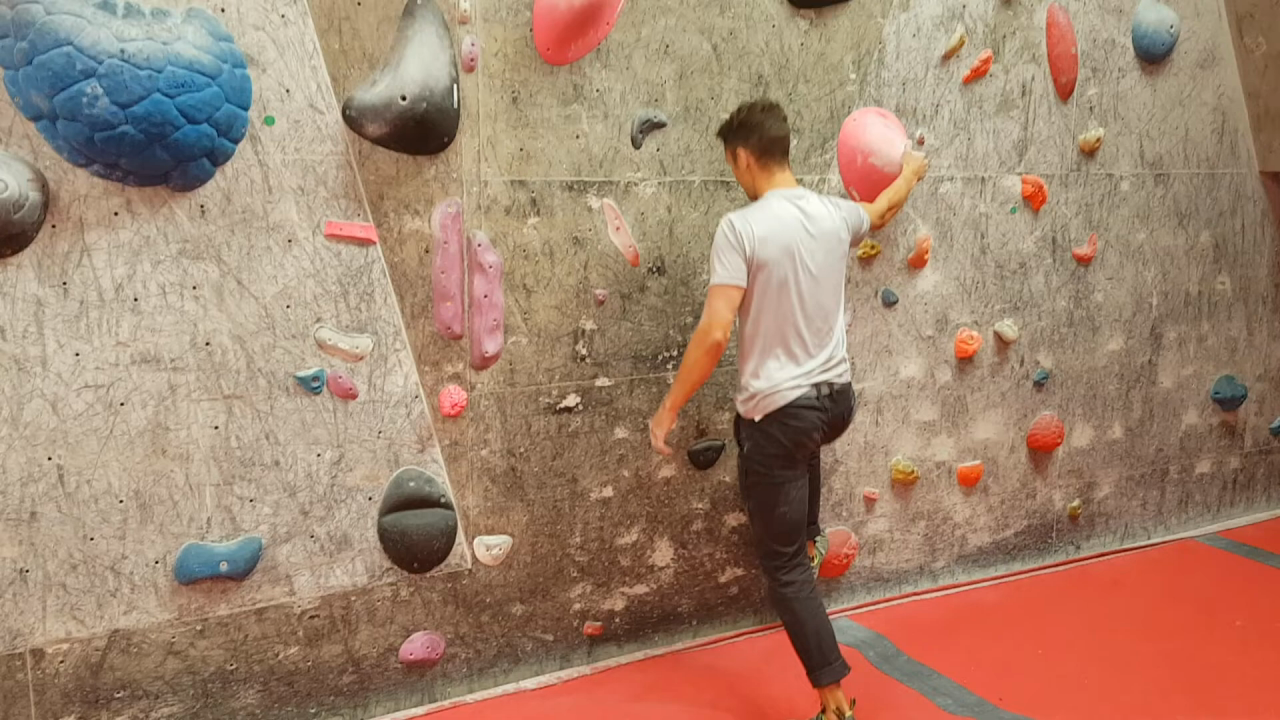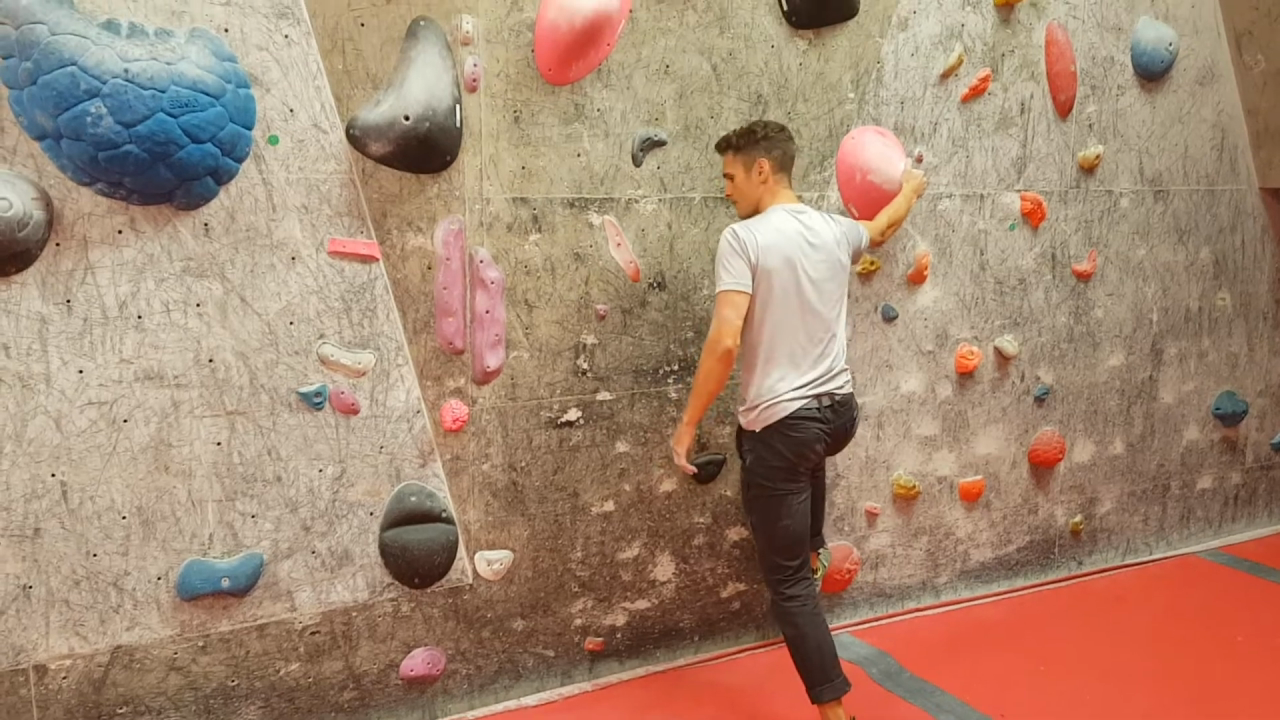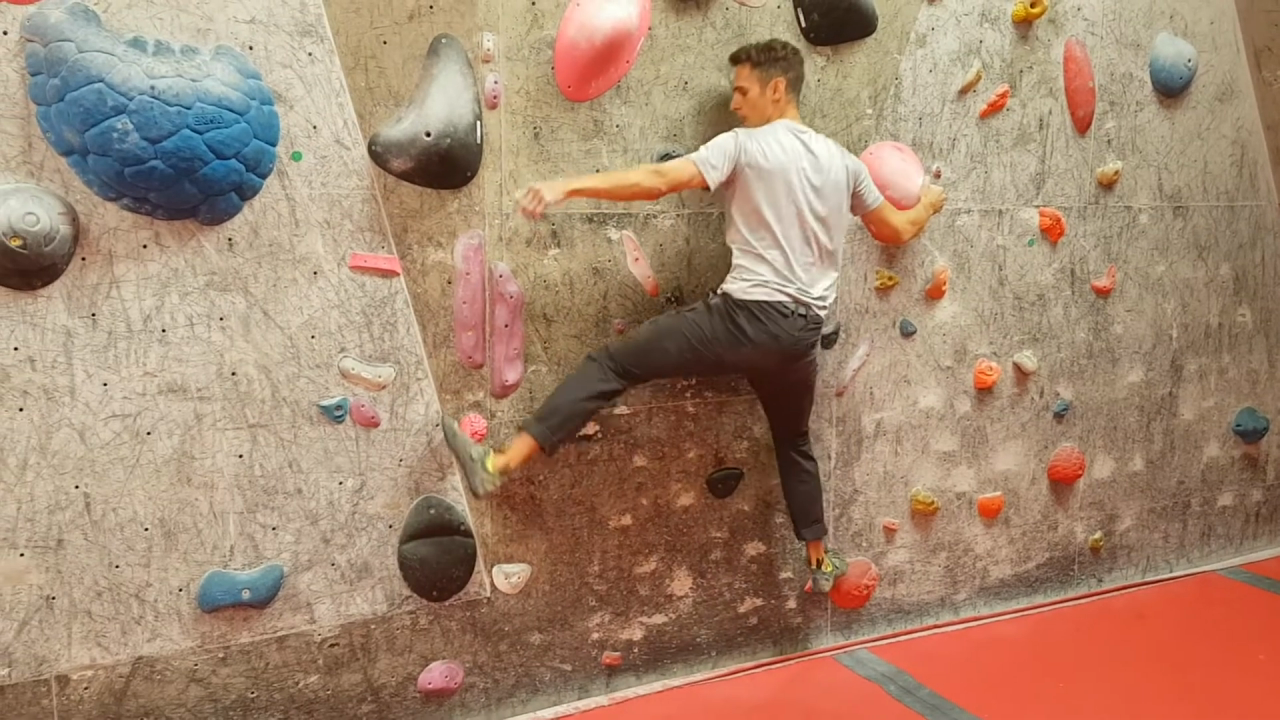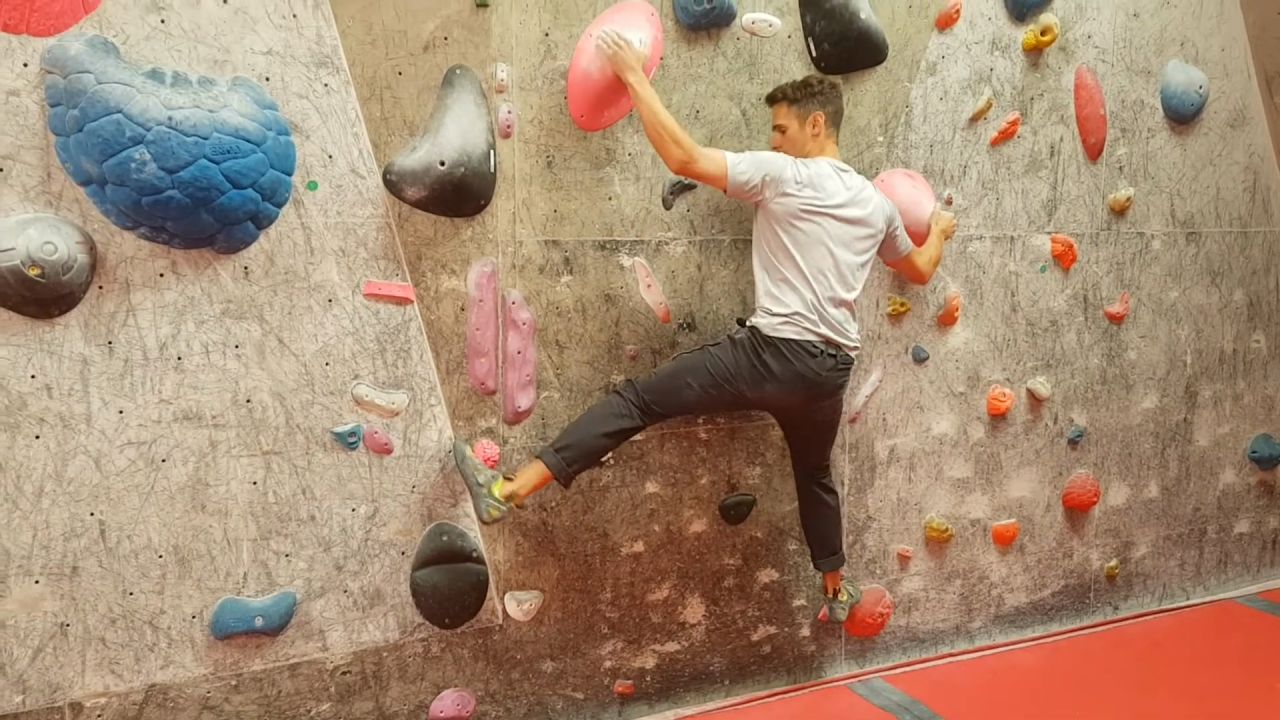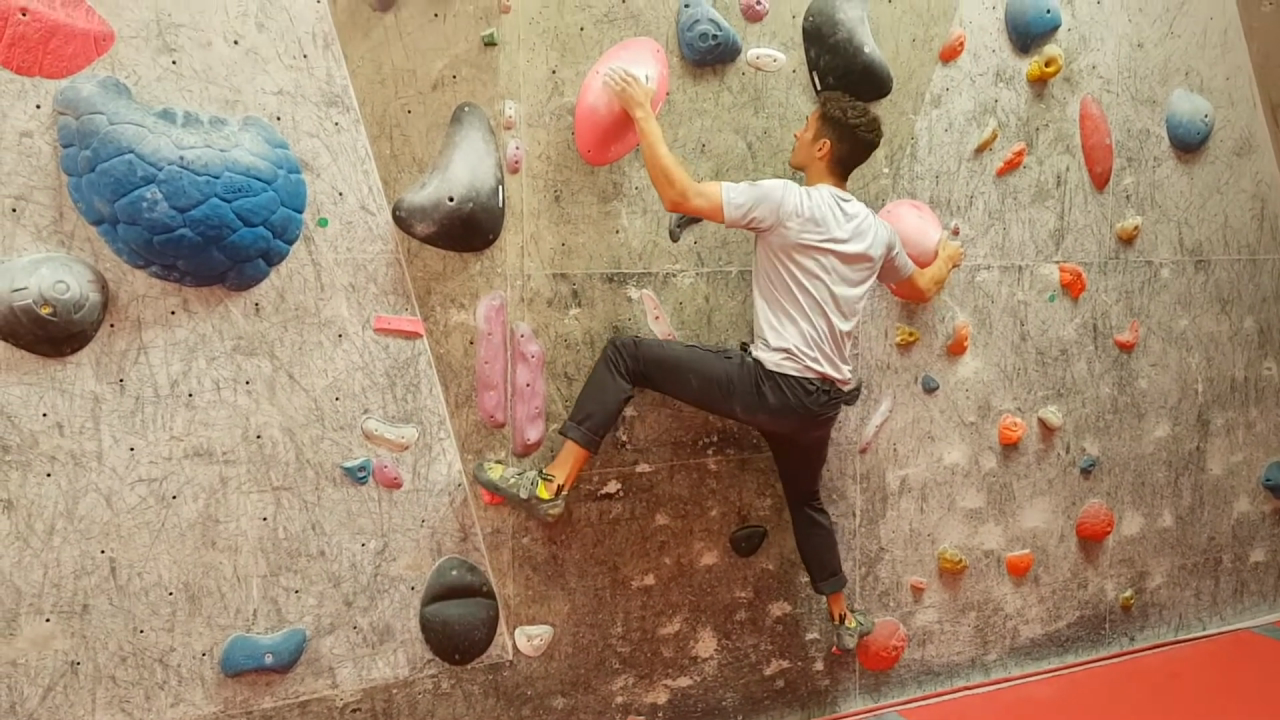
dt=1s
person 1, frame 1
left shoulder: (740, 228)
right shoulder: (836, 214)
left elbow: (714, 334)
right elbow: (882, 209)
left wrist: (669, 408)
right wrist: (910, 172)
left hip: (775, 414)
right hip: (837, 399)
left knee: (784, 567)
right ankle: (810, 537)
person 1, frame 2
left shoulder: (742, 238)
right shoulder: (835, 231)
left elbow: (724, 341)
right elbow: (881, 228)
left wrist: (688, 423)
right wrist: (909, 190)
left hip: (779, 426)
right hip: (840, 411)
left knee: (787, 583)
right ankle: (814, 549)
person 1, frame 3
left shoulder: (744, 146)
right shoulder: (843, 162)
left elbow: (657, 182)
right elbow: (898, 230)
left wrist: (567, 186)
right wrist: (927, 206)
left hip: (745, 316)
right hip: (801, 331)
left knee: (610, 363)
right knee: (794, 443)
left ankle: (499, 464)
right ankle: (821, 561)
person 1, frame 4
left shoulder: (782, 174)
right shoulder: (877, 202)
left elbow: (683, 157)
right elbow: (919, 270)
left wrist: (634, 77)
right wrist: (939, 232)
left hip: (772, 353)
right hip: (828, 369)
left knee: (633, 399)
right knee: (814, 475)
left ankle: (511, 491)
right ankle: (836, 590)
person 1, frame 5
left shoulder: (785, 201)
right shoulder: (876, 230)
left elbow: (678, 195)
right elbow: (921, 288)
left wrist: (642, 113)
right wrist: (946, 258)
left hip: (770, 384)
right hip: (823, 399)
left knee: (625, 354)
right knee: (806, 499)
left ankle: (552, 483)
right ankle: (844, 618)
